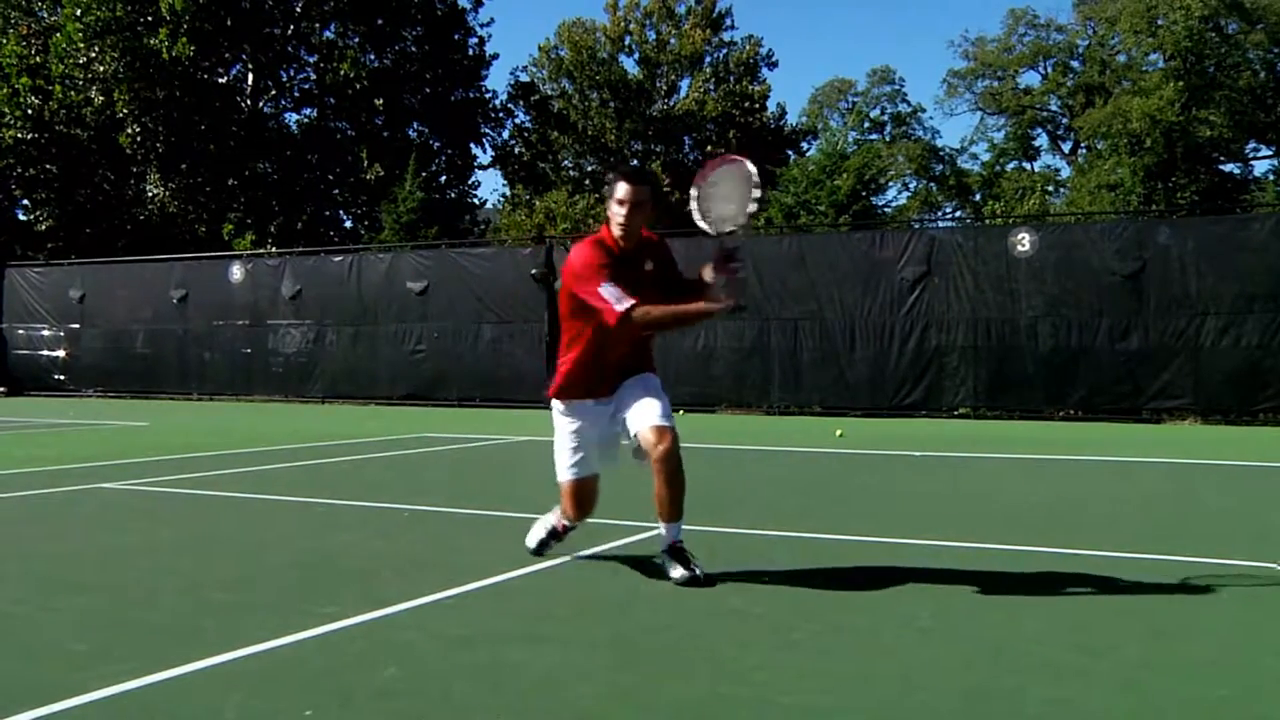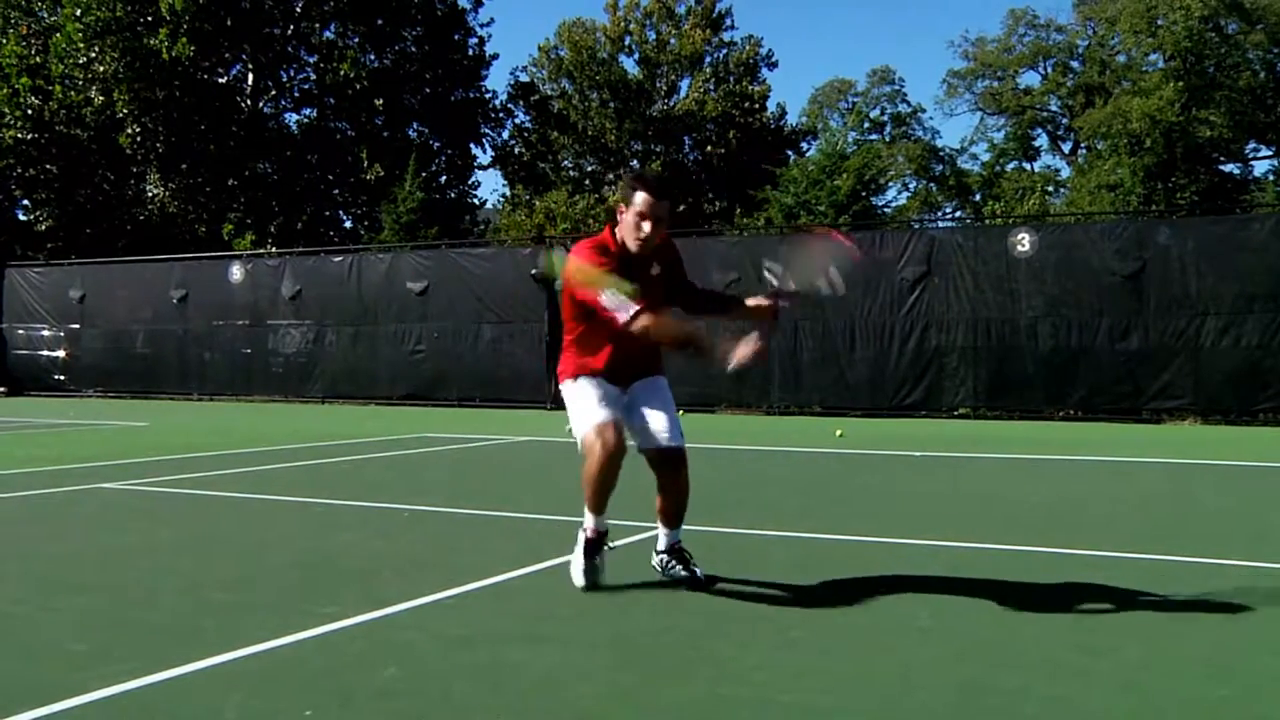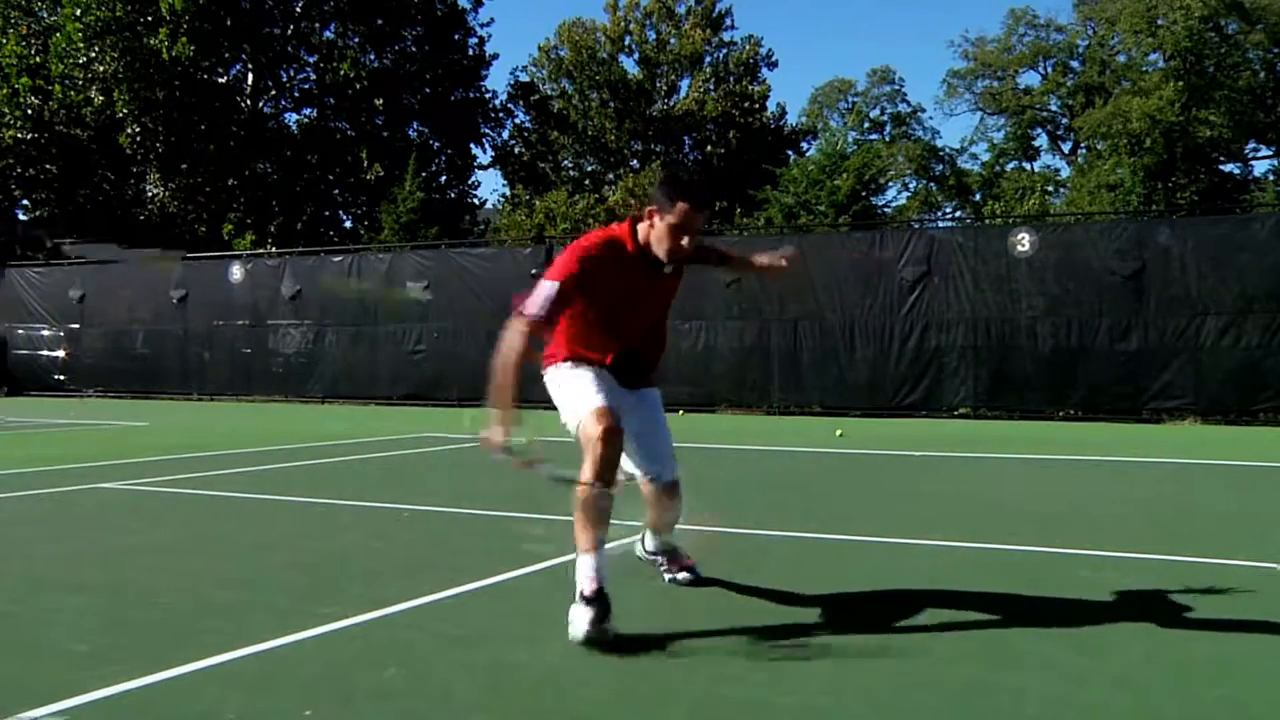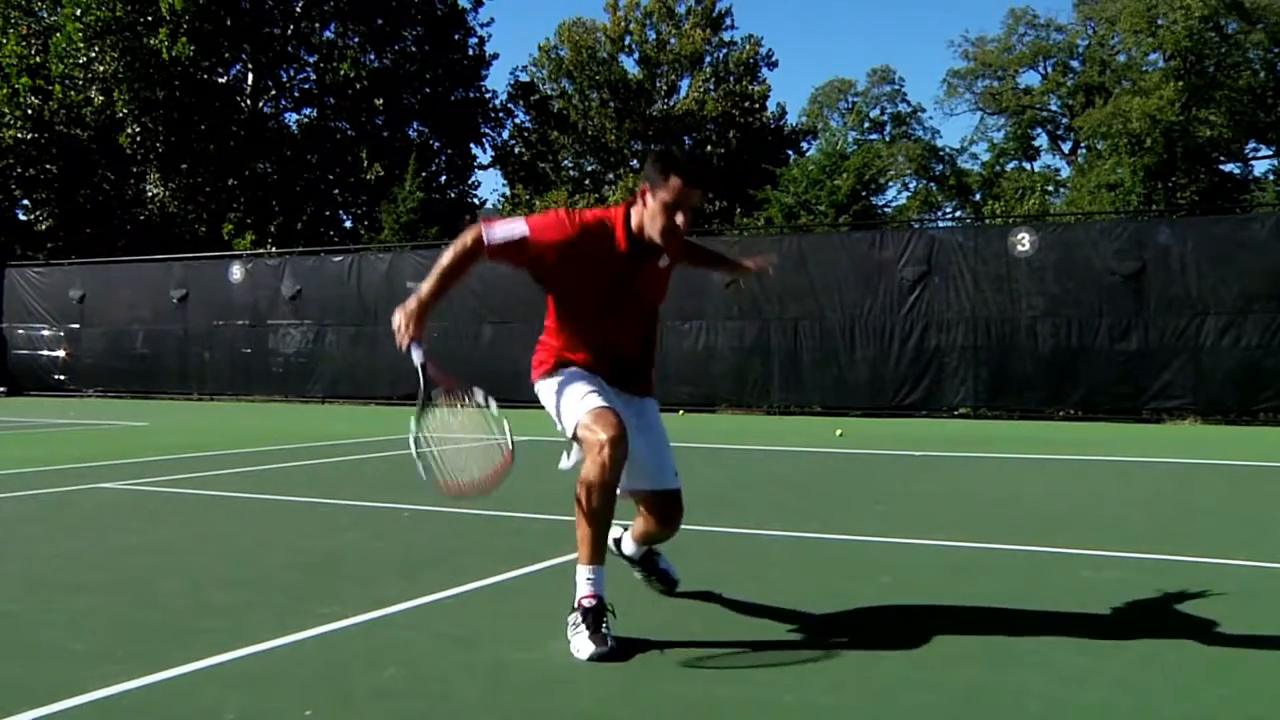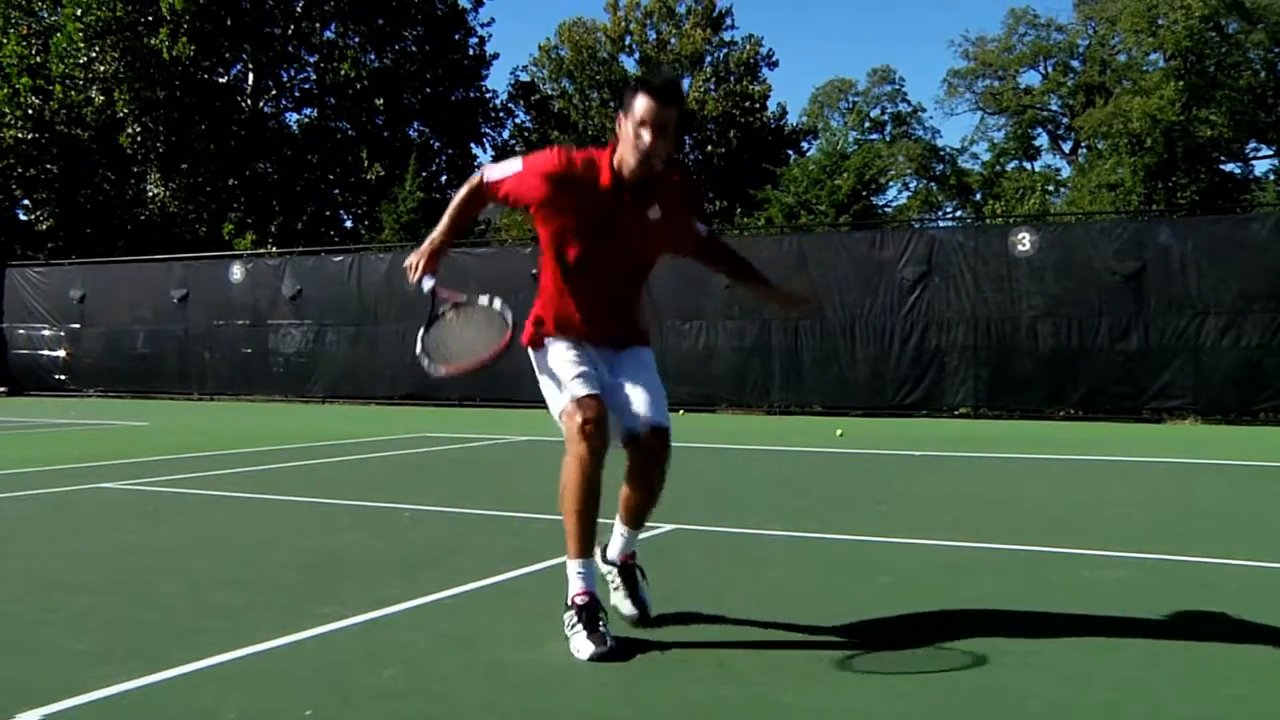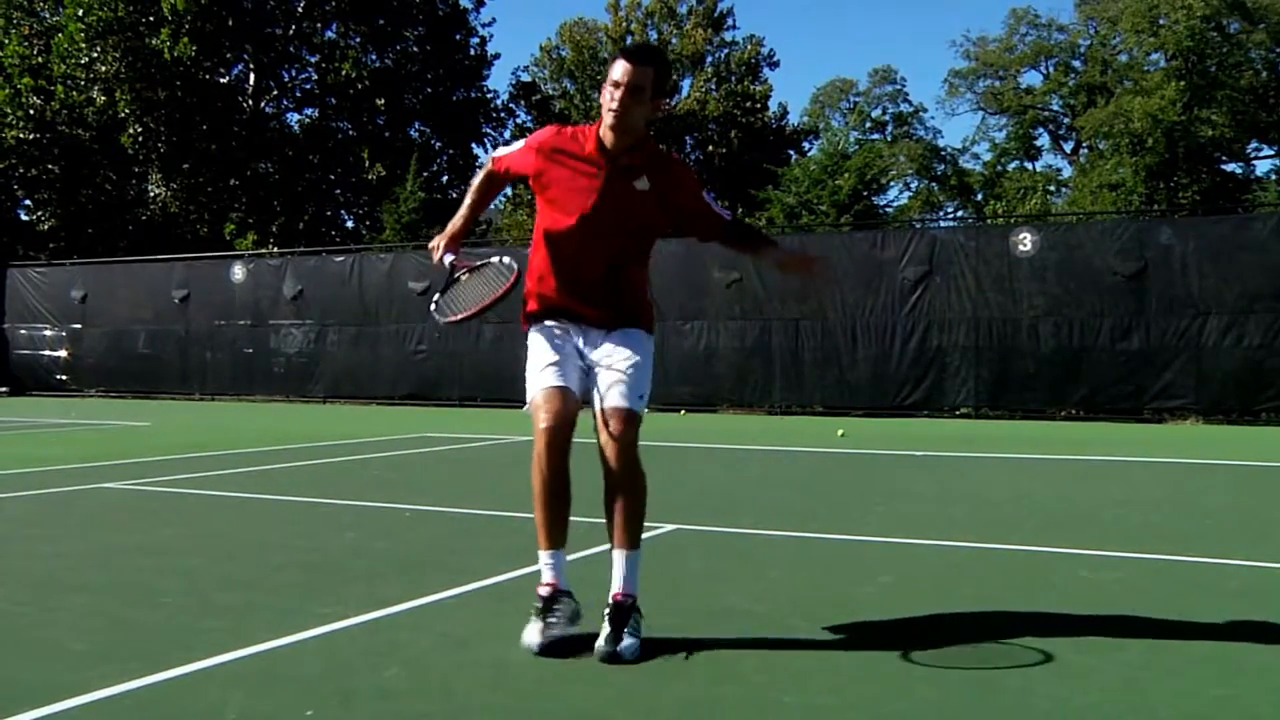
dt=0.3s
person 1, frame 1
left shoulder: (655, 249)
right shoulder: (585, 257)
left elbow: (677, 299)
right elbow: (635, 318)
left wrist: (707, 278)
right wrist: (710, 308)
left hip: (632, 376)
right hip: (577, 387)
left knee: (663, 443)
right knee: (579, 506)
left ankle: (671, 544)
right ankle: (563, 519)
person 1, frame 2
left shoulder: (663, 252)
right shoulder: (588, 259)
left elbow: (690, 298)
right elbow: (642, 325)
left wrist: (743, 305)
right wrist: (722, 352)
left hip: (643, 376)
right hip: (588, 373)
left knee: (673, 462)
right knee: (606, 442)
left ankle: (668, 547)
right ankle: (594, 530)
person 1, frame 3
left shoulder: (682, 246)
right shoulder: (593, 254)
right elbow: (524, 322)
left wrist: (751, 261)
right wrist: (503, 407)
left hip: (636, 379)
right hip: (577, 365)
left knee: (663, 498)
right knee: (603, 435)
left ankle: (657, 544)
right ankle: (589, 592)
person 1, frame 4
left shoulder: (666, 238)
right shoulder: (575, 232)
right elbow: (478, 237)
left wrist: (732, 265)
right wrist: (421, 299)
left hip: (633, 384)
right hip: (571, 371)
left knee: (667, 516)
right knee: (609, 439)
left ankle: (634, 543)
right ankle: (588, 603)
person 1, frame 5
left shoulder: (670, 195)
right shoulder: (558, 170)
left elbow: (705, 245)
right elbow: (478, 186)
left wrist: (765, 289)
right wrist: (433, 246)
left hip: (625, 343)
right hip: (561, 336)
left knee: (652, 448)
right knee: (585, 429)
left ankle: (619, 555)
right ankle: (579, 598)
person 1, frame 6
left shoulder: (667, 174)
right shoulder: (551, 145)
left elbow: (723, 226)
right elbow: (492, 171)
left wrist: (775, 252)
right wrist: (456, 229)
left hip: (623, 325)
right hip: (554, 318)
left knee: (618, 439)
right knee: (550, 426)
left ankle: (624, 599)
right ankle: (552, 590)
